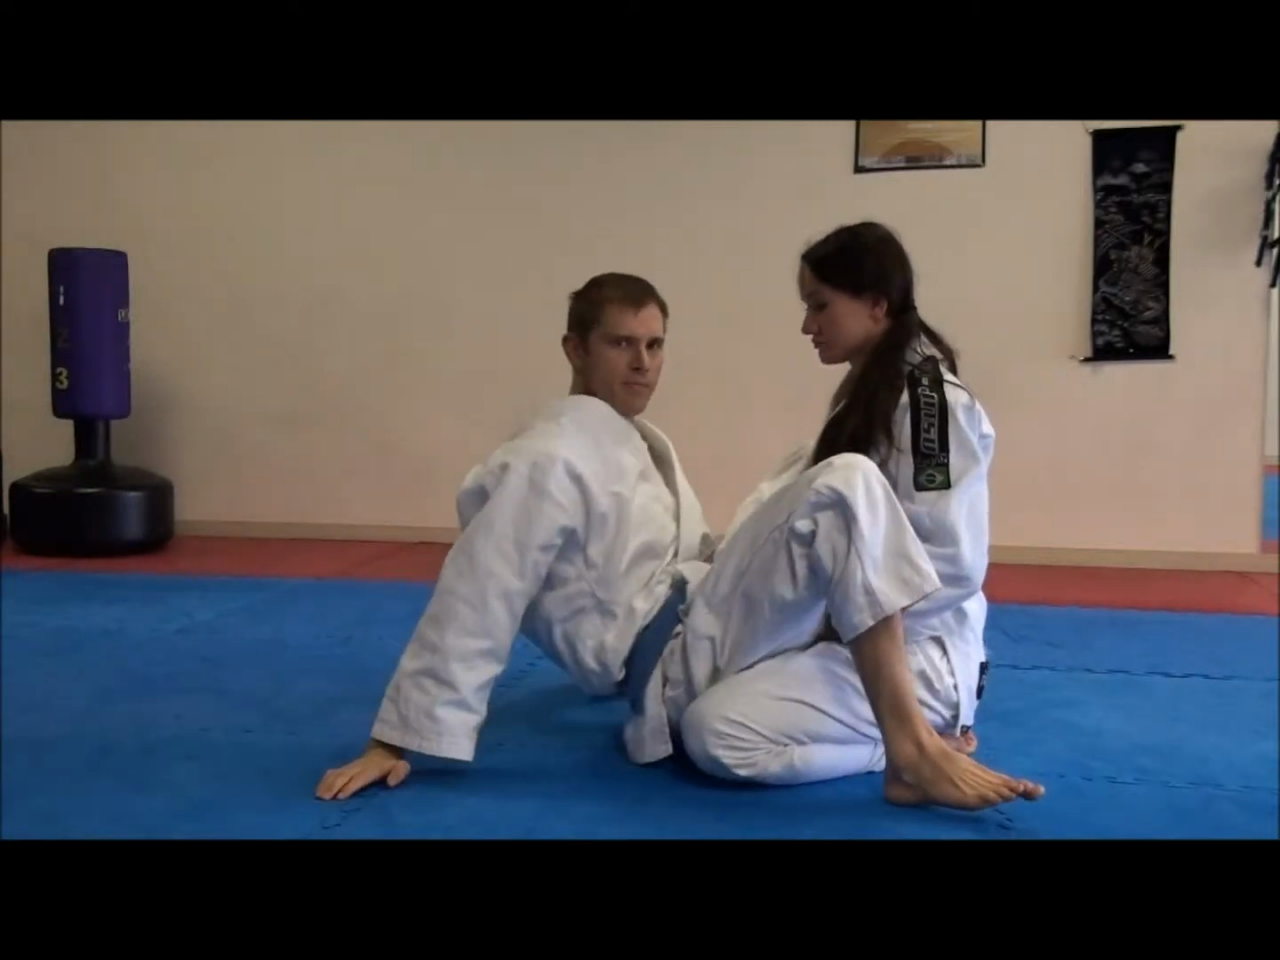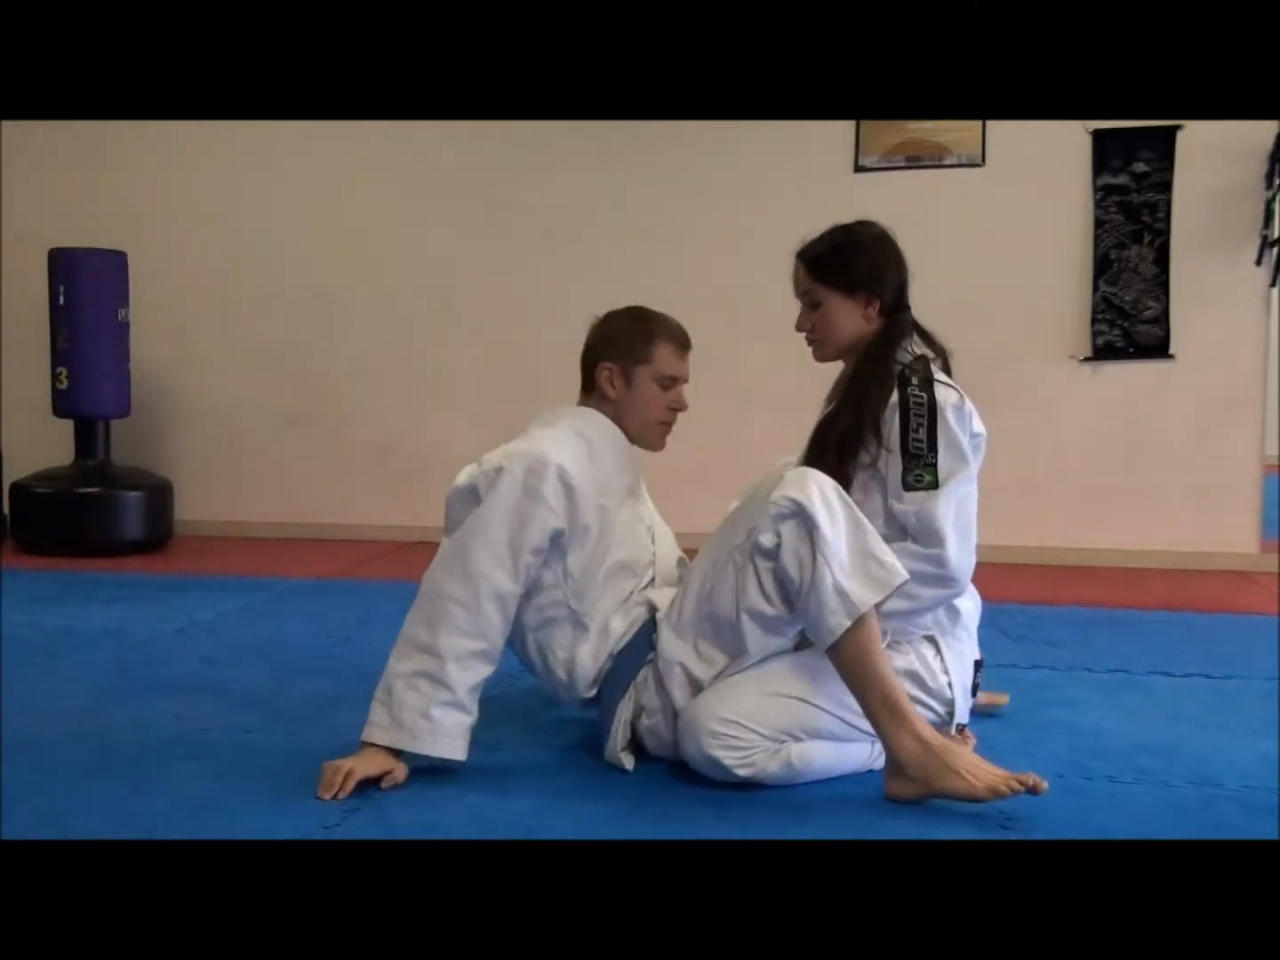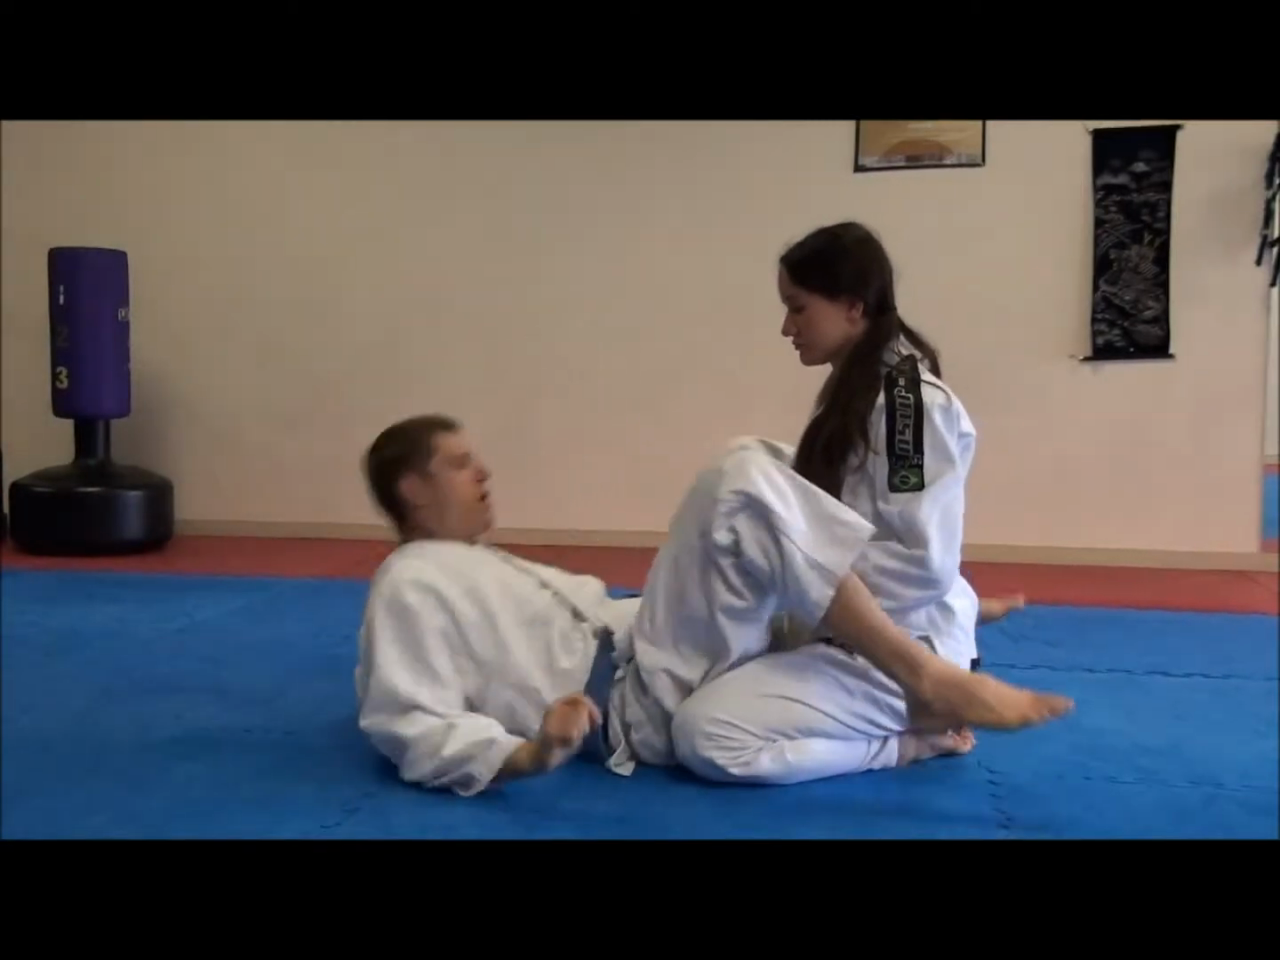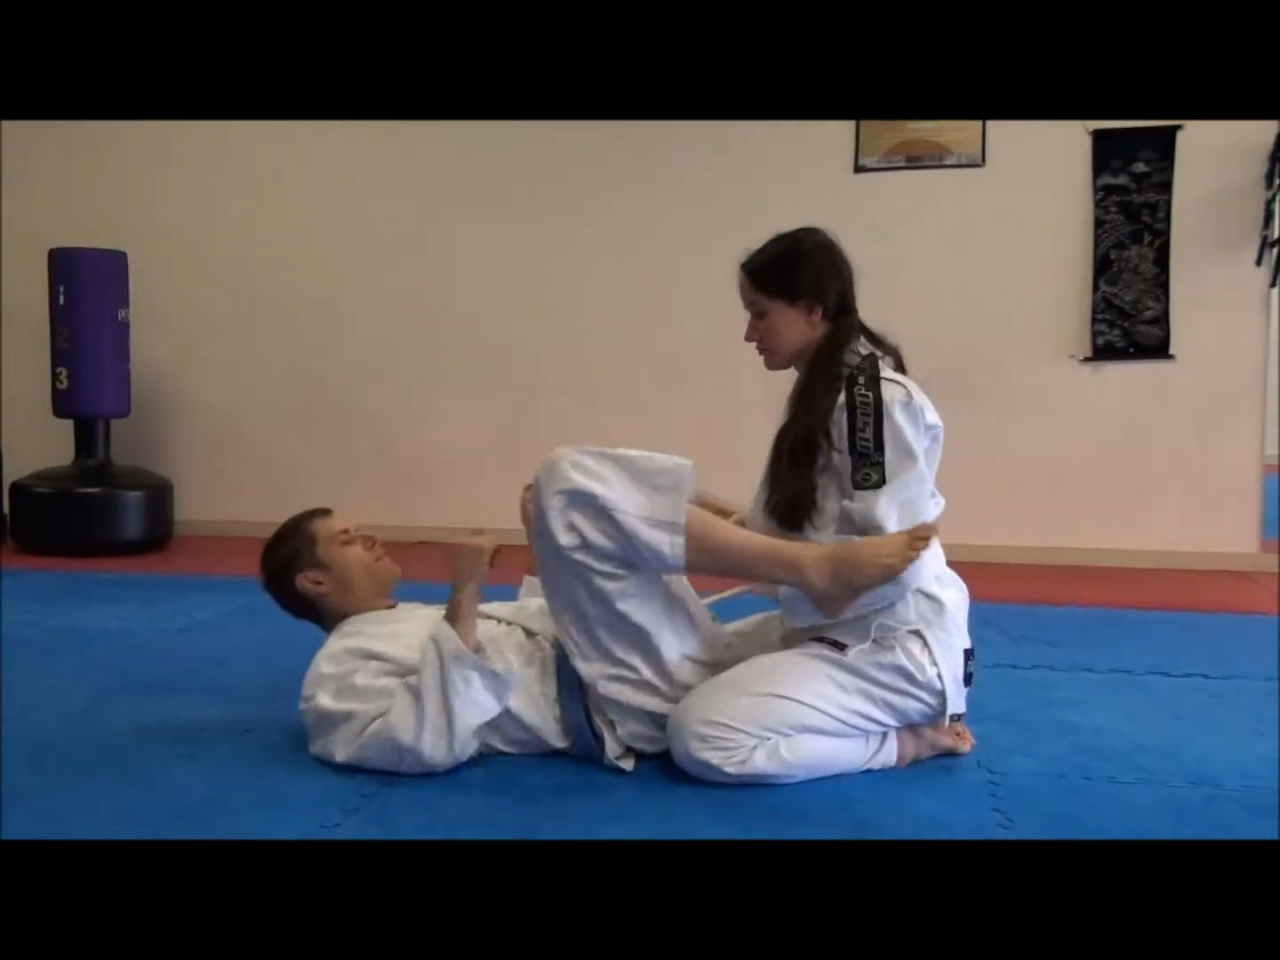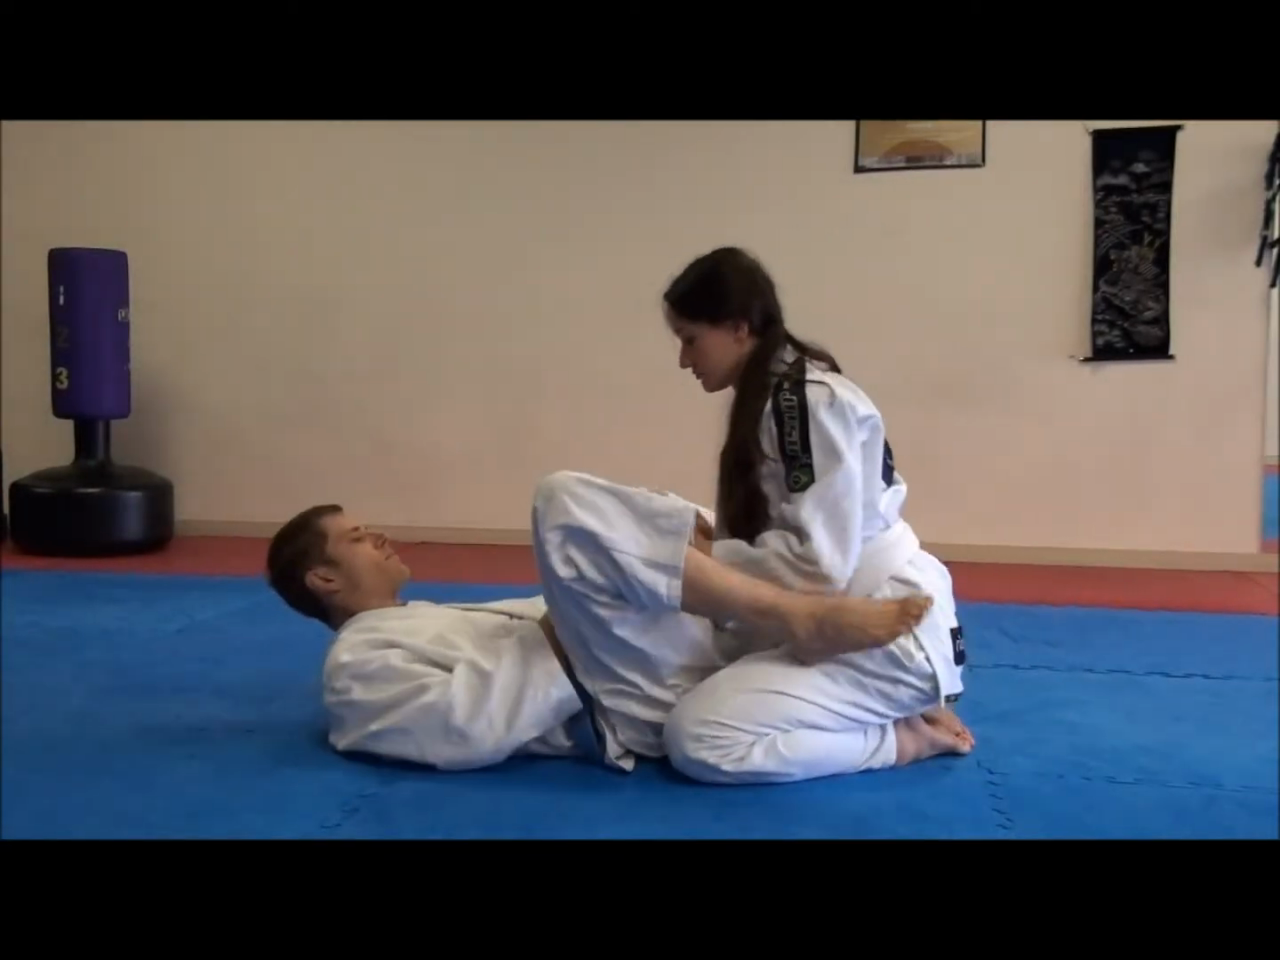
dt=0.4s
person 1, frame 1
left shoulder: (640, 443)
right shoulder: (547, 463)
right elbow: (470, 613)
right wrist: (398, 741)
left hip: (704, 642)
right hip: (673, 667)
right knee: (845, 483)
right ankle: (912, 749)
person 1, frame 2
left shoulder: (604, 461)
right shoulder: (540, 467)
right elbow: (459, 615)
right wrist: (395, 740)
left hip: (674, 659)
right hip: (653, 692)
right knee: (801, 499)
right ankle: (912, 745)
person 1, frame 3
left shoulder: (475, 565)
right shoulder: (410, 590)
right elbow: (420, 730)
right wrist: (527, 754)
left hip: (638, 654)
right hip: (641, 700)
right knee: (746, 483)
right ankle: (927, 680)
person 1, frame 4
left shoulder: (401, 624)
right shoulder: (338, 674)
right elbow: (435, 737)
left wrist: (552, 543)
right wrist: (461, 603)
right hip: (625, 701)
right knee: (574, 482)
right ankle: (813, 566)
person 1, frame 5
left shoulder: (422, 623)
right shoulder: (357, 667)
right elbow: (473, 725)
right wrist: (555, 631)
right hip: (632, 706)
right knee: (569, 508)
right ankle: (802, 615)
person 2, frame 1
left shoulder: (932, 402)
right shoulder: (870, 391)
left elbow: (955, 563)
left wrist: (825, 601)
left hip: (915, 655)
right hip: (856, 636)
left knee: (719, 731)
right knee: (694, 695)
left ankle: (918, 745)
person 2, frame 2
left shoulder: (923, 399)
right shoulder: (863, 388)
left elbow: (943, 562)
left wrist: (823, 591)
left hip: (909, 649)
right hip: (857, 636)
left knee: (712, 734)
right knee: (701, 692)
person 2, frame 3
left shoulder: (913, 401)
right shoulder: (855, 390)
left elbow: (925, 566)
left knee: (707, 736)
right knee: (697, 682)
left ankle: (916, 739)
right ankle: (902, 723)
person 2, frame 4
left shoulder: (879, 399)
right shoulder: (827, 390)
right wrist: (743, 528)
left hip: (897, 645)
right hip: (846, 628)
left knee: (701, 736)
right knee: (690, 679)
left ankle: (908, 739)
right ankle: (901, 721)
person 2, frame 5
left shoulder: (812, 401)
right shoulder: (776, 396)
left elbow: (820, 563)
left wrist: (705, 559)
right wrist: (711, 539)
left hip: (887, 635)
left knee: (697, 739)
left ankle: (906, 737)
right ankle: (889, 712)
